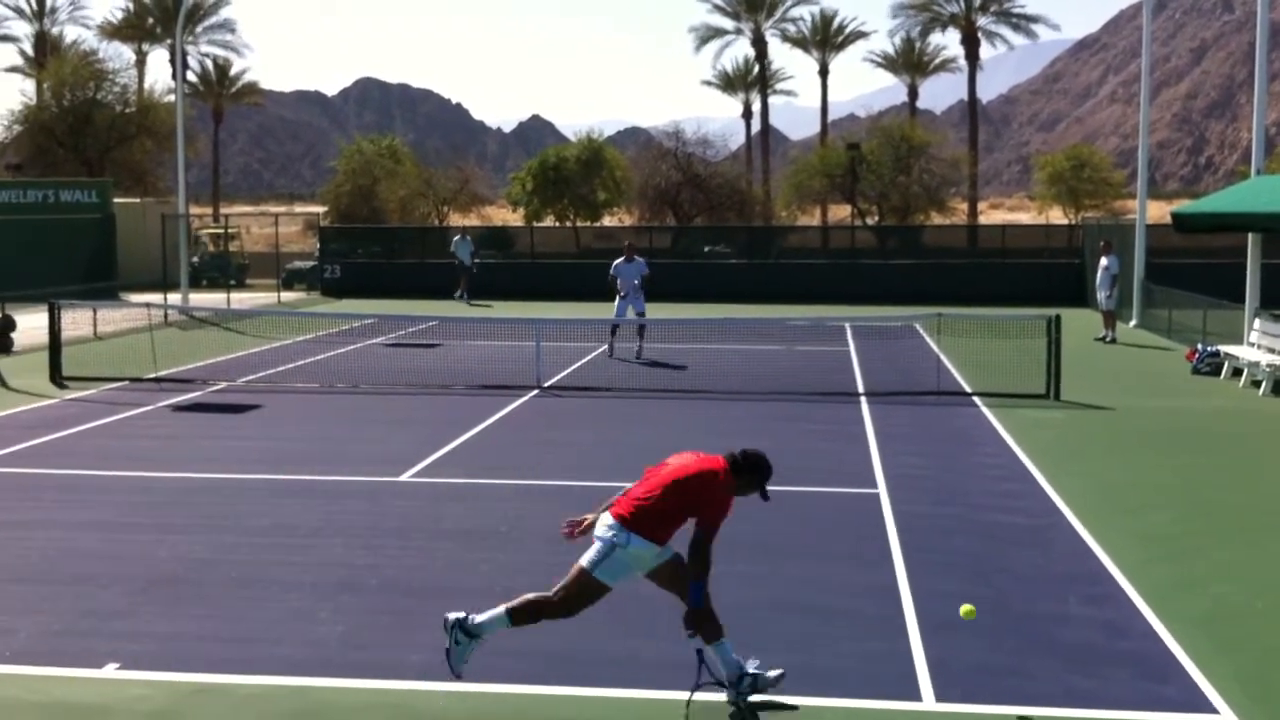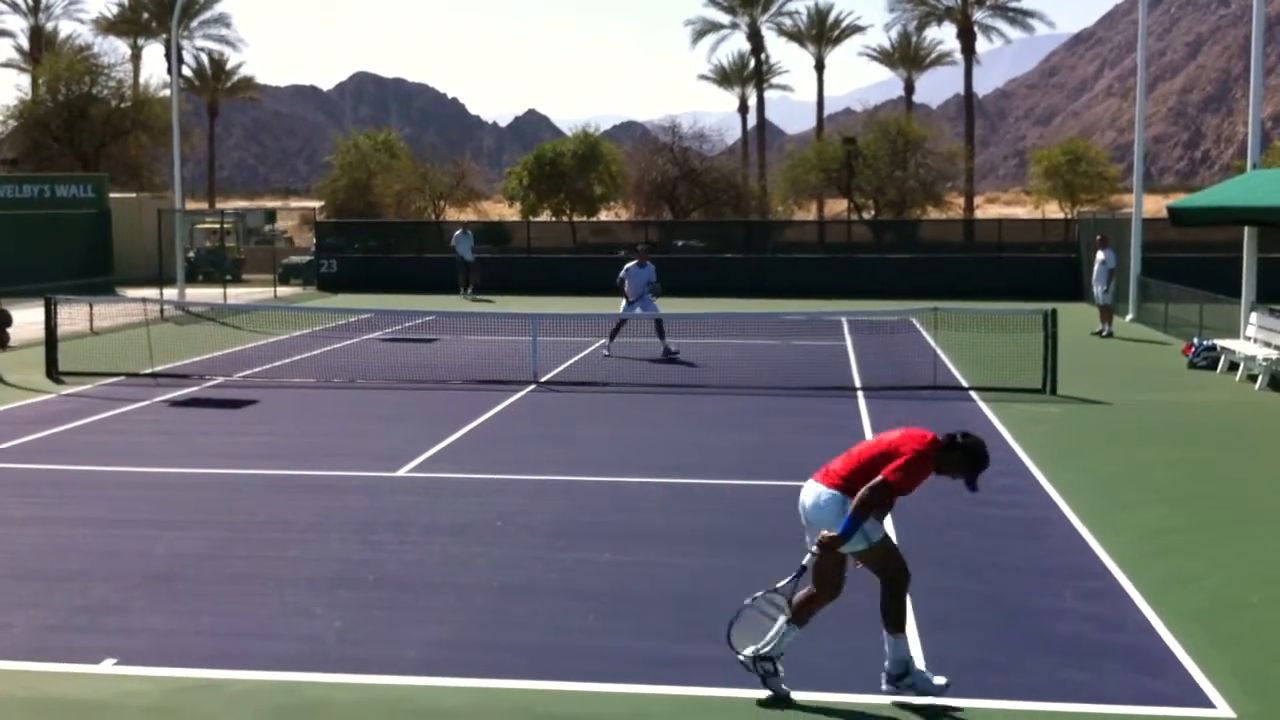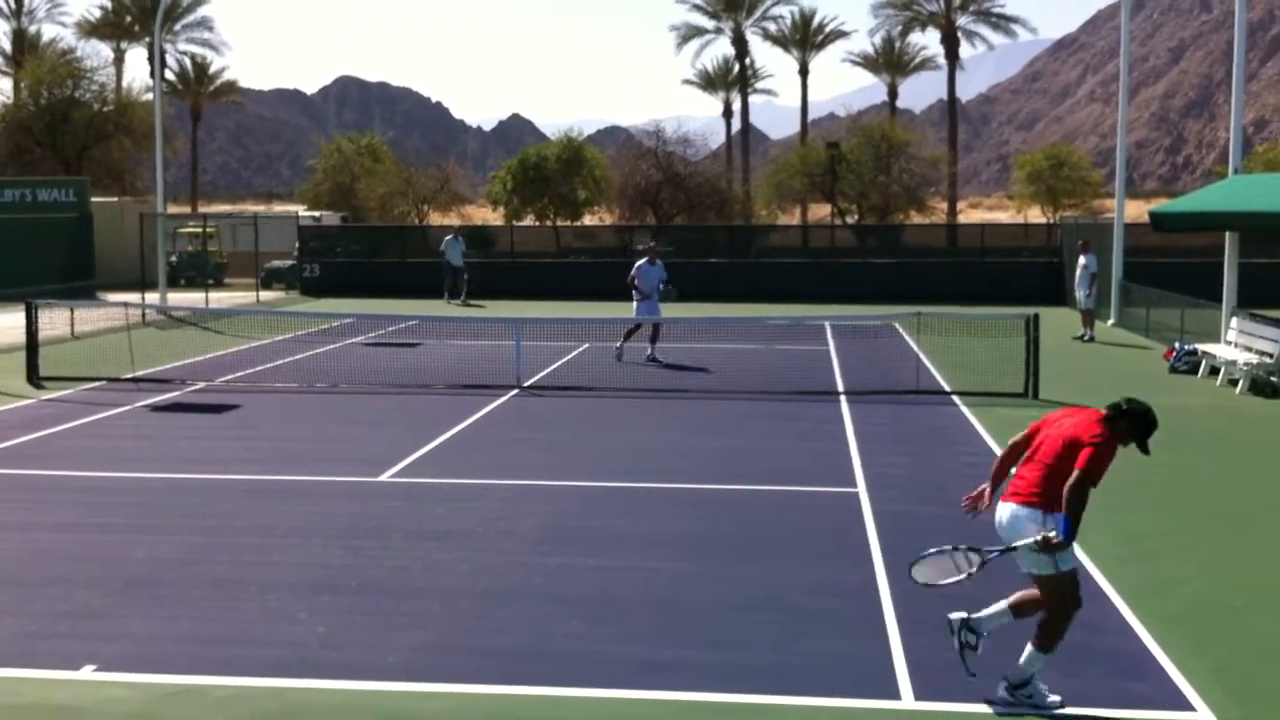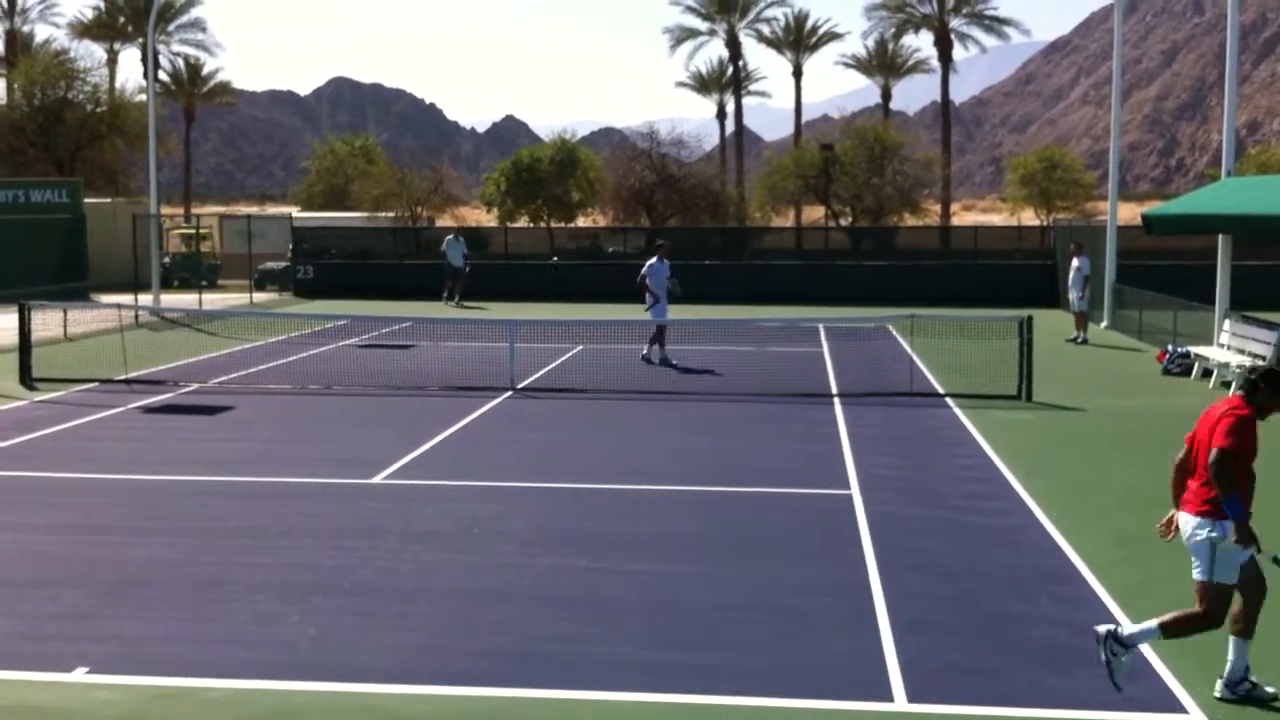
dt=0.3s
person 1, frame 1
left shoulder: (697, 463)
right shoulder: (720, 487)
left elbow: (640, 492)
right elbow: (699, 550)
left wrist: (595, 519)
right wrist: (696, 604)
left hip: (634, 534)
right hip: (627, 538)
left knee: (694, 593)
right knee: (563, 604)
left ankle: (736, 677)
right ankle: (471, 627)
person 1, frame 2
left shoulder: (920, 440)
right shoulder: (920, 457)
right elbow: (874, 491)
right wrist: (842, 535)
left hip: (817, 492)
right hip: (833, 501)
left knee: (827, 588)
right knee: (896, 576)
left ankle: (765, 655)
right ankle: (899, 671)
person 1, frame 3
left shoulder: (1064, 415)
right shoulder: (1101, 439)
left elbow: (1013, 446)
right elbow: (1076, 486)
left wrist: (991, 486)
right wrist: (1064, 535)
left hip: (1010, 507)
right hip: (1037, 517)
left knee: (1053, 595)
right knee: (1067, 603)
left ankle: (974, 624)
right ankle: (1018, 683)
person 1, frame 4
left shoulder: (1218, 411)
right shoulder: (1240, 416)
left elbow: (1183, 461)
right elbow: (1218, 465)
left wrist: (1177, 509)
right wrist: (1240, 519)
left hip: (1197, 516)
right hip: (1216, 524)
right knee: (1210, 615)
left ankle: (1236, 680)
right ankle: (1120, 639)
